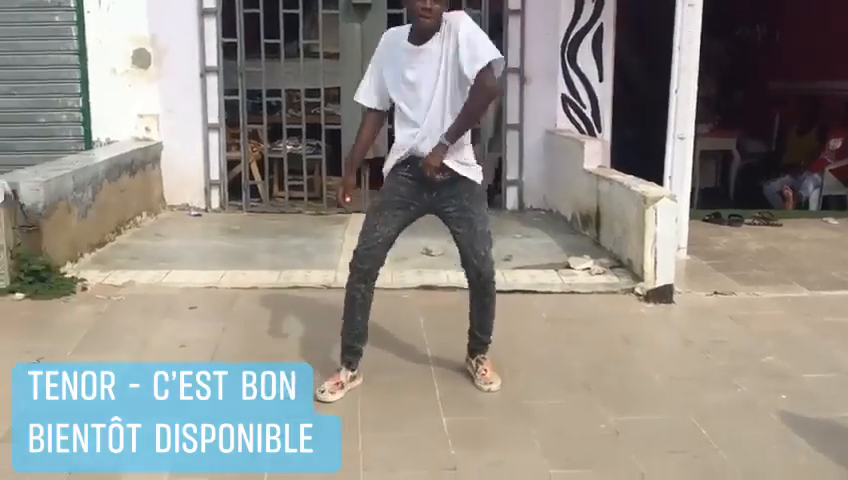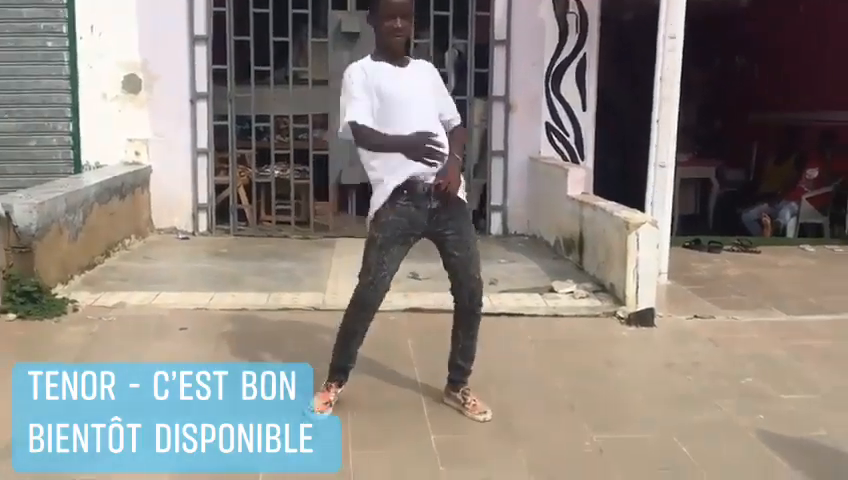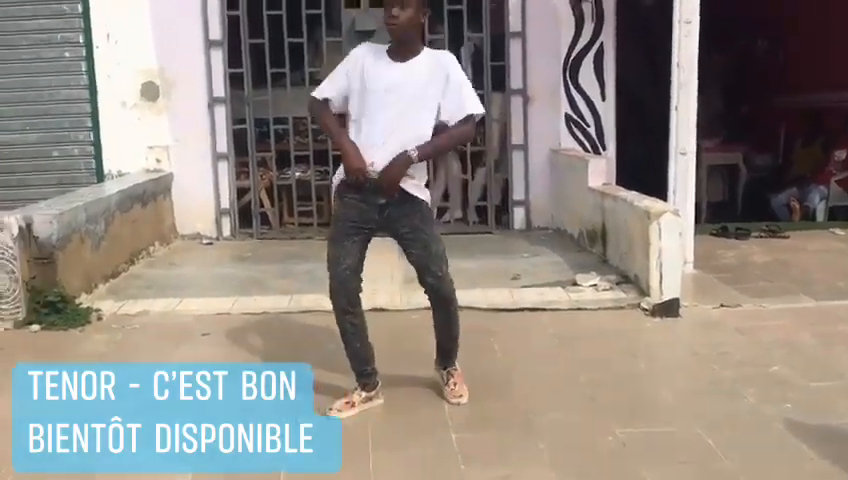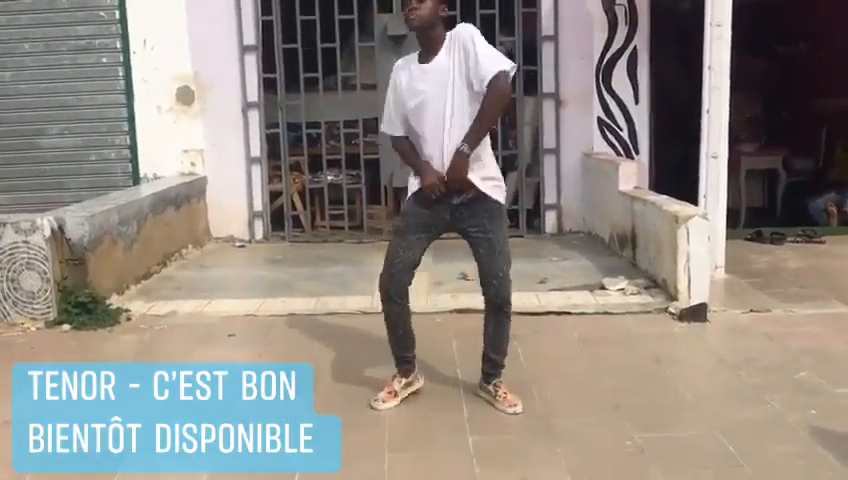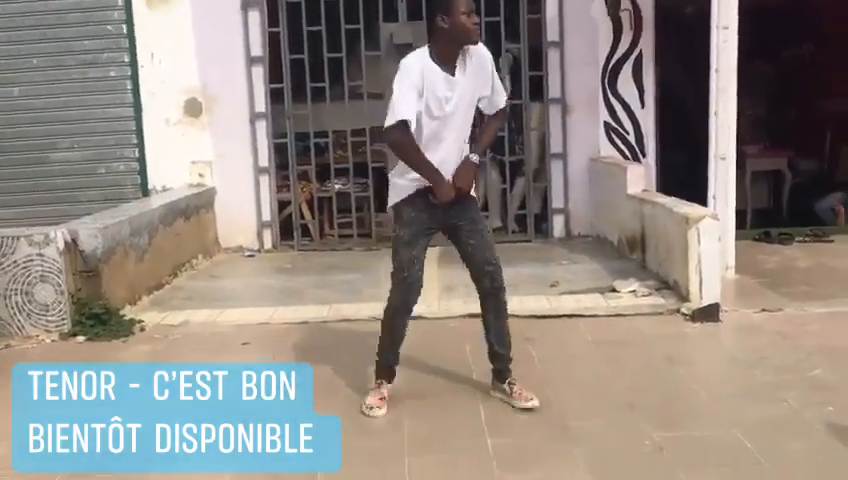
dt=1s
person 1, frame 1
right shoulder: (389, 43)
left elbow: (491, 82)
right elbow: (375, 110)
left wrist: (445, 144)
right wrist: (351, 168)
left hip: (456, 172)
right hip: (405, 170)
left knee: (481, 268)
right knee: (363, 262)
left ankle: (478, 354)
right ankle: (349, 366)
person 1, frame 2
left shoulder: (428, 71)
right shoulder: (360, 73)
left elbow: (455, 128)
right elbow: (358, 132)
left wrist: (454, 161)
right wrist: (405, 145)
left hip: (447, 196)
right hip: (398, 197)
left knee: (470, 291)
right knee: (370, 294)
left ankle: (457, 386)
right ankle: (335, 381)
person 1, frame 3
left shoulder: (442, 64)
right shoulder: (363, 57)
left elbow: (468, 123)
right elbow: (319, 104)
left wrist: (409, 158)
right wrist: (348, 149)
left hip: (406, 195)
right hip: (355, 193)
left knee: (440, 286)
right knee: (342, 289)
left ankle: (448, 367)
right ankle: (368, 386)
person 1, frame 4
left shoulder: (465, 38)
right shoulder: (402, 70)
left elbow: (503, 86)
left wrist: (464, 152)
right wrist: (423, 169)
left hip: (477, 190)
right hip: (428, 194)
left knee: (498, 291)
right knee: (392, 281)
left ankle: (492, 380)
right ankle: (406, 372)
person 1, frame 5
left shoulder: (480, 58)
right shoulder: (414, 66)
left elbow: (497, 112)
right elbow: (397, 134)
left wrist: (470, 161)
right wrist: (437, 180)
left hip: (459, 194)
right hip: (415, 193)
left knee: (491, 280)
right knee: (404, 290)
left ankle: (502, 377)
right ankle: (384, 377)
